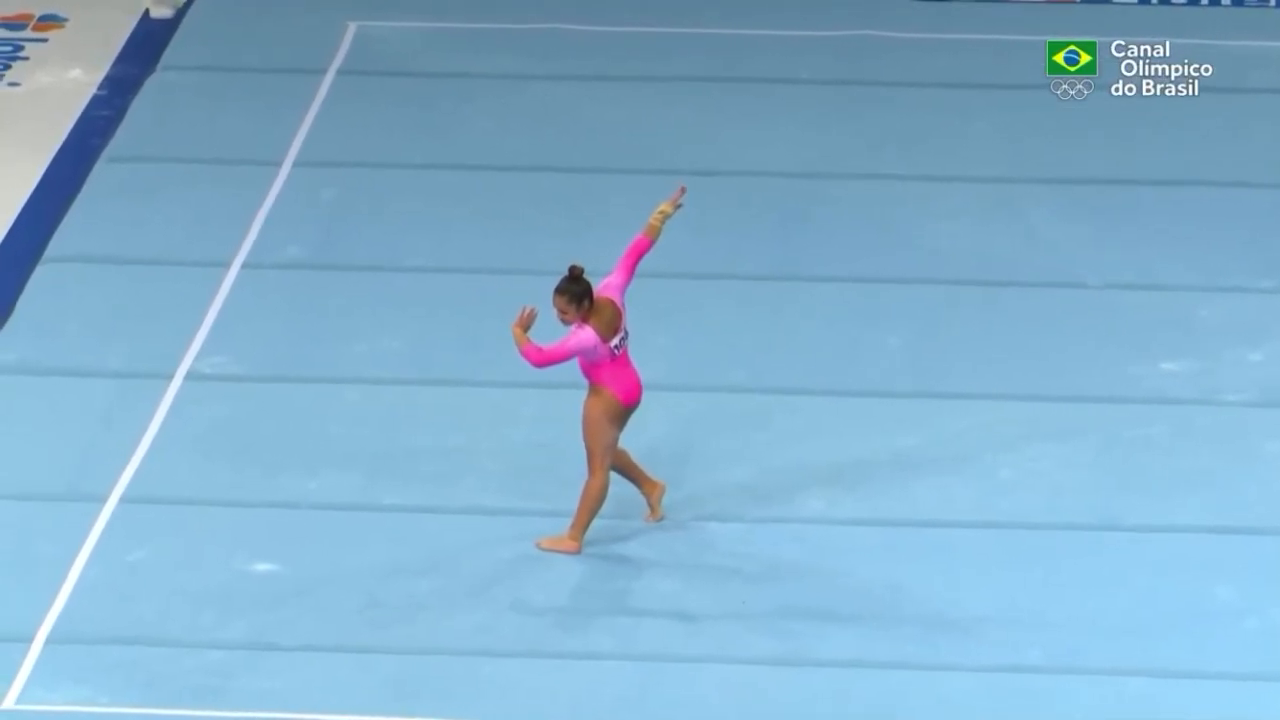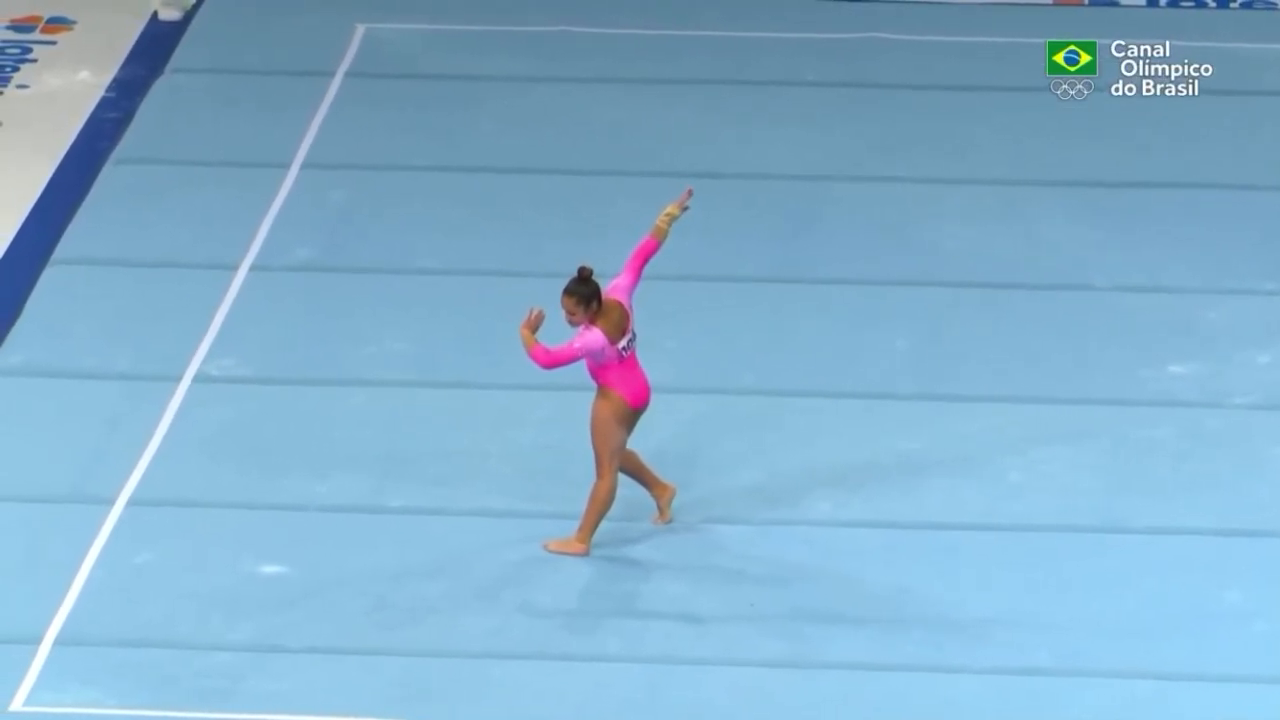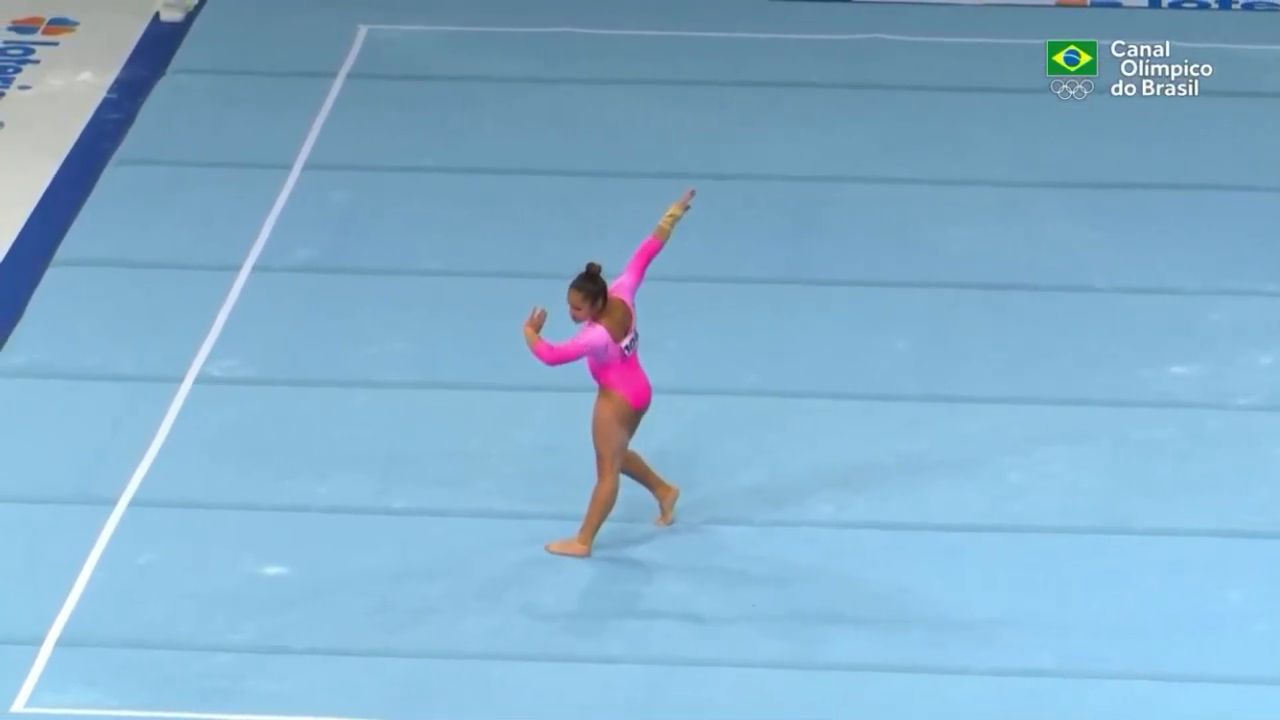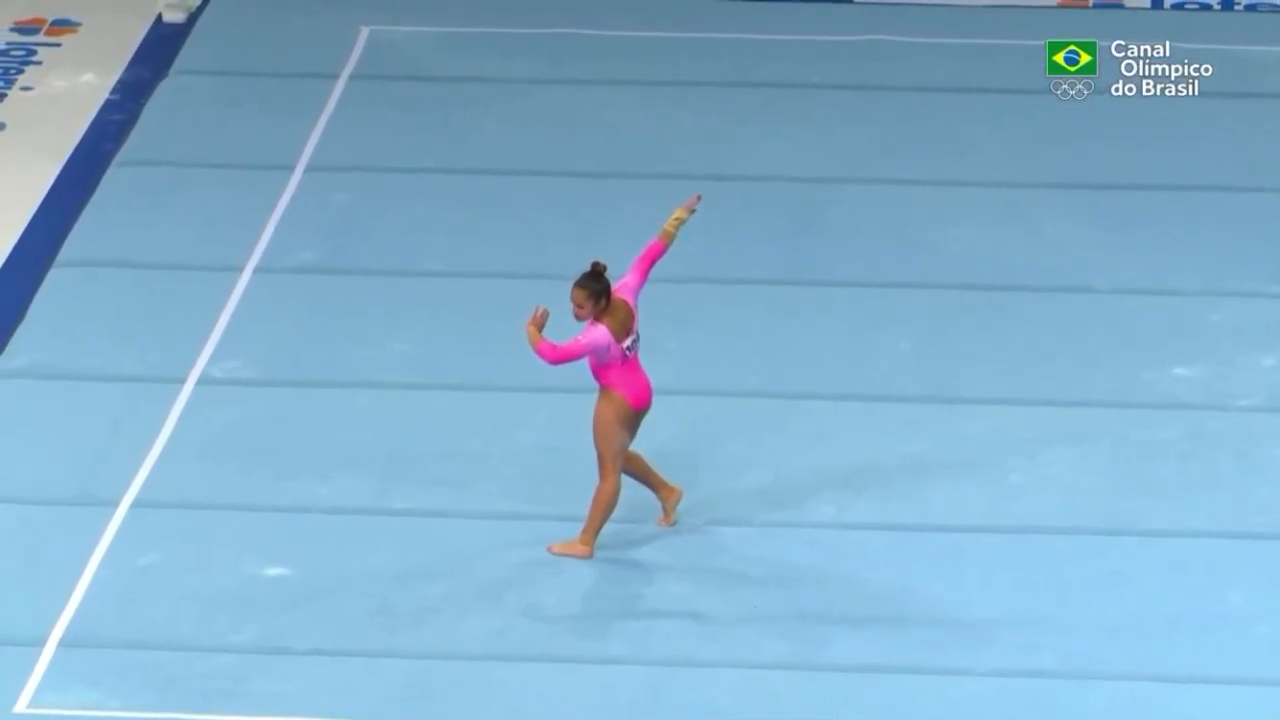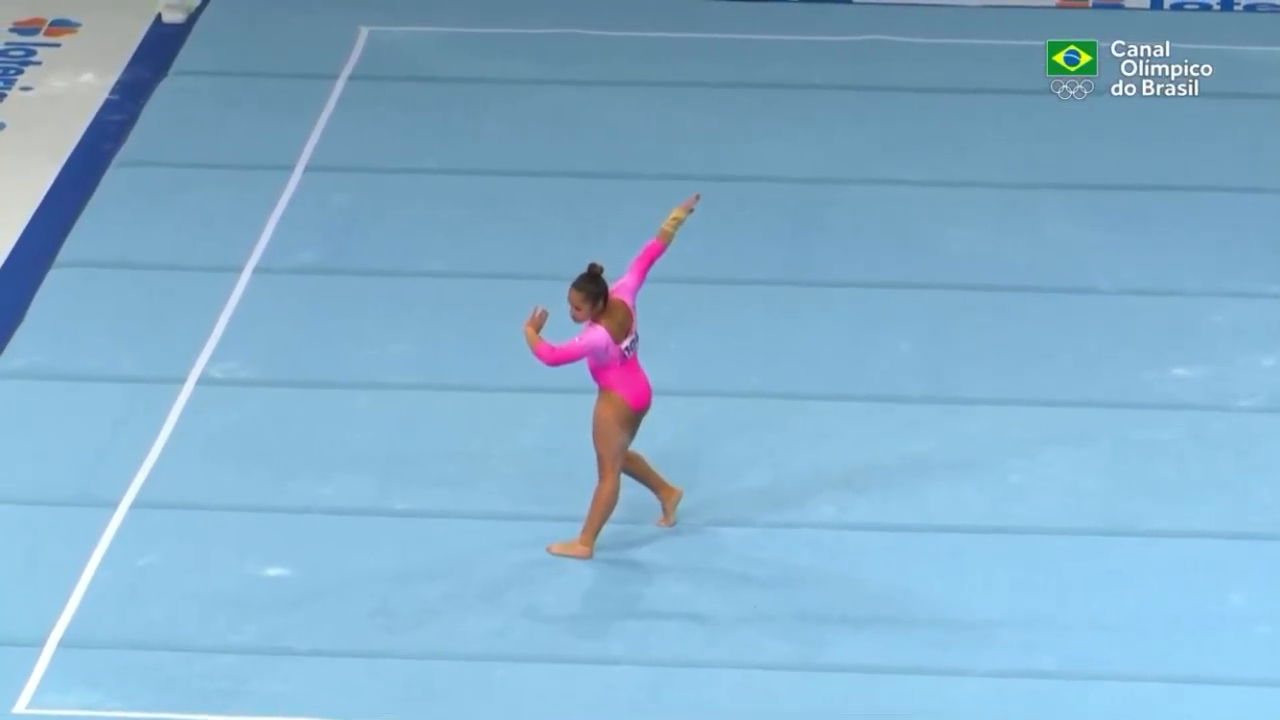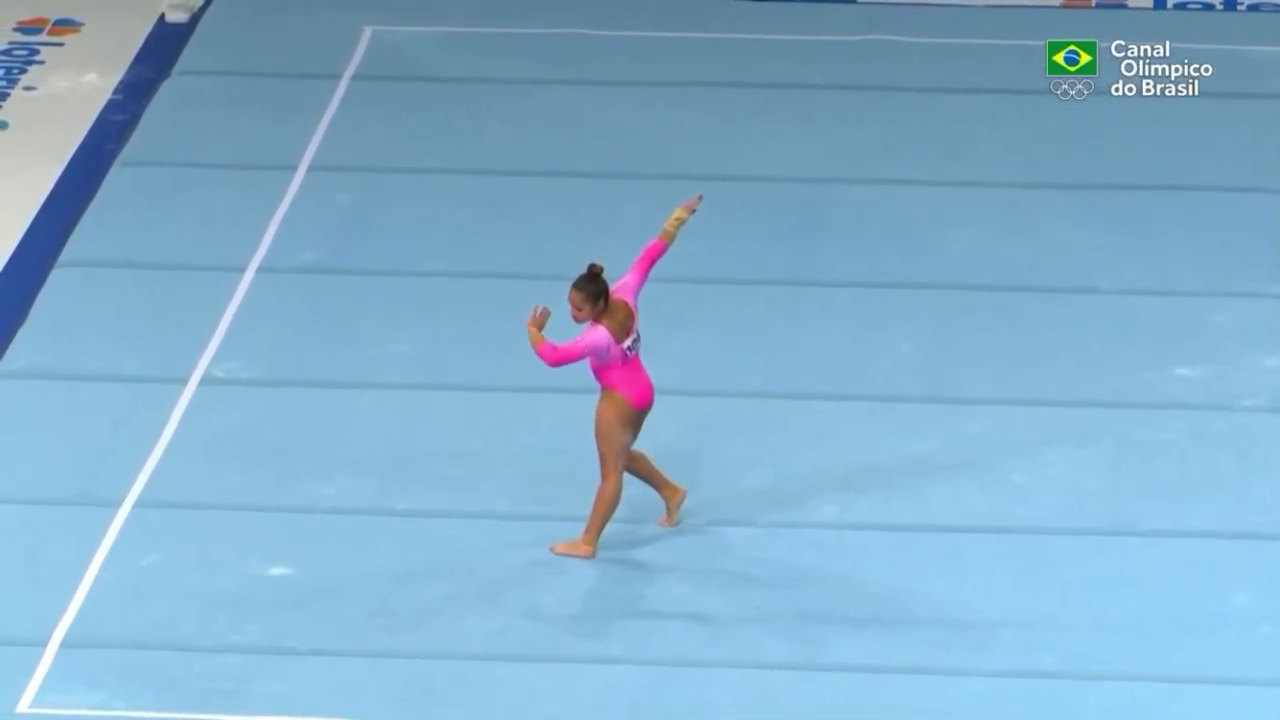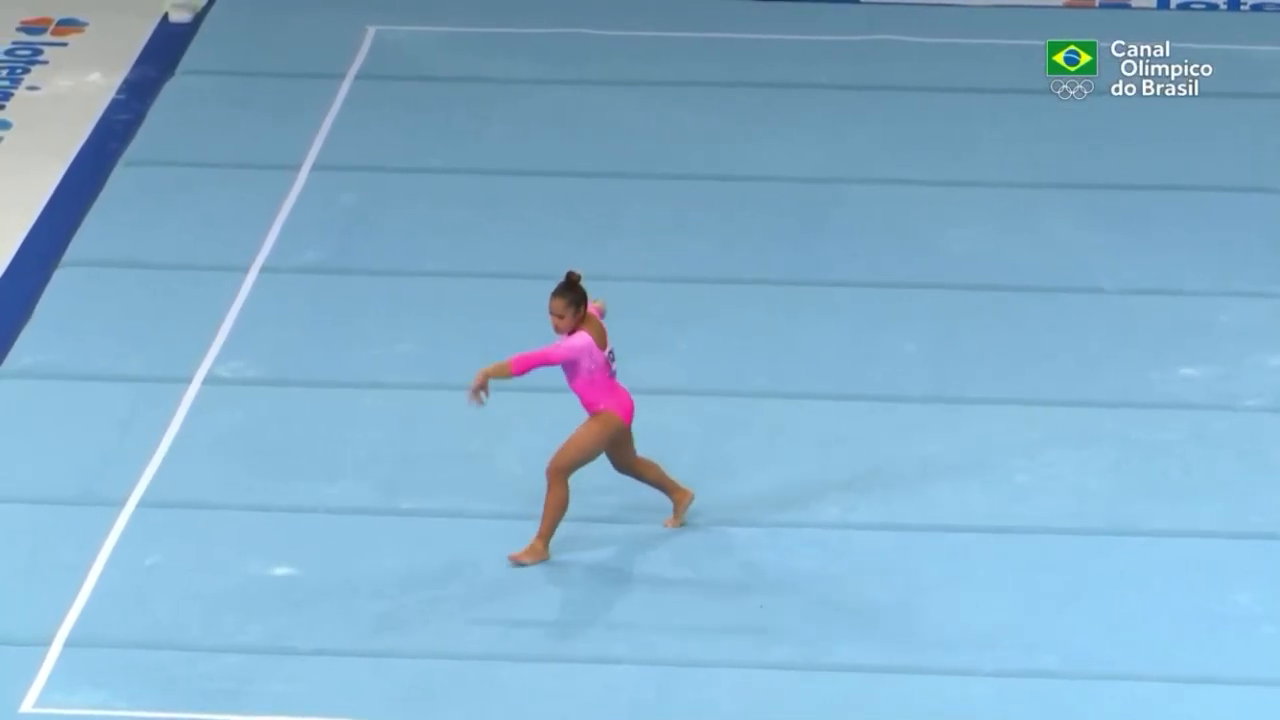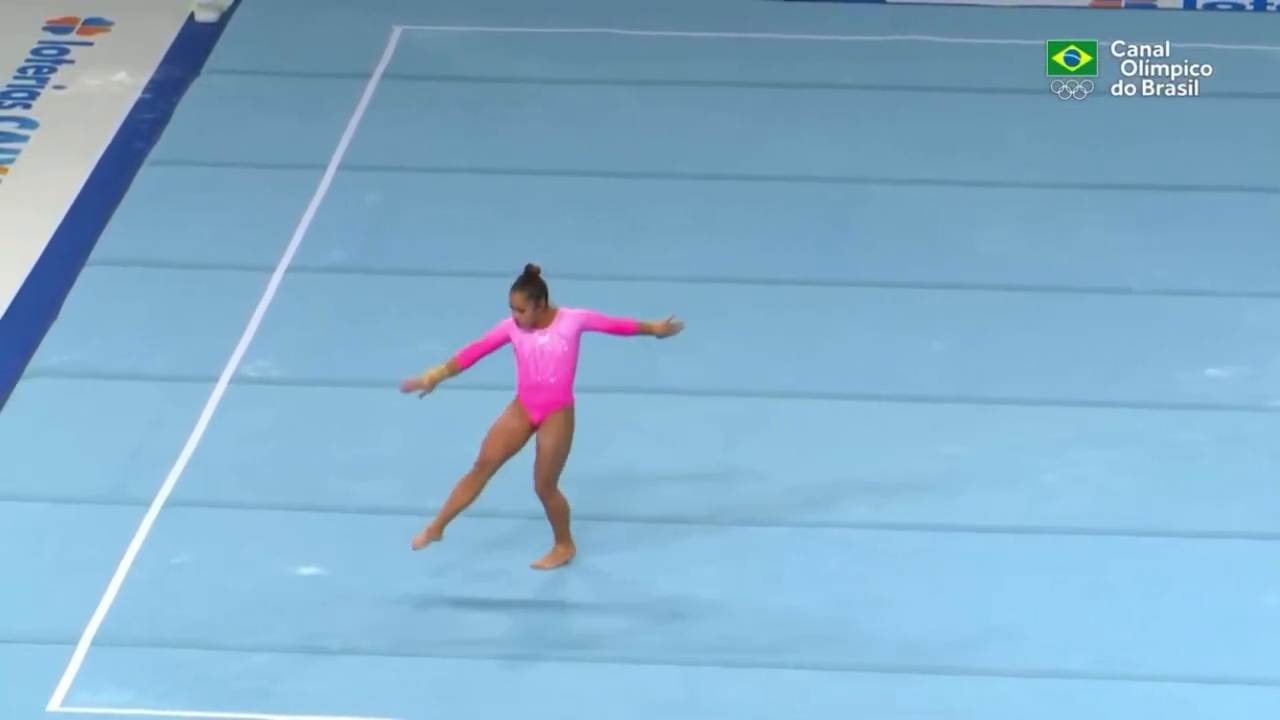
dt=0.4s
person 1, frame 1
left shoulder: (585, 337)
right shoulder: (611, 293)
left elbow: (538, 358)
right elbow: (633, 254)
left wrist: (518, 332)
right wrist: (659, 217)
left hip: (608, 397)
right hip: (629, 387)
left knee: (598, 468)
right knee: (606, 452)
left ankle: (573, 538)
right ankle: (650, 486)
person 1, frame 2
left shoulder: (593, 338)
right shoulder: (618, 295)
left elbow: (546, 360)
right elbow: (641, 256)
left wrist: (527, 334)
right wrist: (666, 219)
left hip: (616, 399)
right hip: (637, 389)
left knee: (606, 471)
right knee: (615, 454)
left ankle: (581, 540)
right ankle: (661, 489)
person 1, frame 3
left shoulder: (597, 335)
right shoulder: (622, 294)
left elbow: (551, 355)
right elbow: (644, 255)
left wrist: (530, 331)
right wrist: (670, 218)
left hip: (617, 399)
right hip: (638, 390)
left knee: (607, 472)
right knee: (617, 456)
left ankle: (583, 541)
right ankle: (663, 490)
person 1, frame 4
left shoulder: (598, 335)
right shoulder: (625, 295)
left elbow: (553, 355)
right elbow: (649, 256)
left wrist: (532, 331)
right wrist: (677, 219)
left hip: (618, 399)
right hip: (639, 391)
left knee: (609, 472)
right knee: (618, 456)
left ankle: (584, 542)
right ankle: (667, 491)
person 1, frame 5
left shoulder: (596, 337)
right shoulder: (623, 296)
left elbow: (551, 356)
right elbow: (649, 255)
left wrist: (530, 332)
right wrist: (676, 218)
left hip: (617, 400)
right hip: (638, 391)
left knee: (608, 472)
right knee: (618, 456)
left ankle: (584, 543)
right ankle: (667, 492)
person 1, frame 6
left shoulder: (597, 337)
right shoulder: (624, 295)
left elbow: (553, 357)
right elbow: (649, 256)
left wrist: (533, 330)
right wrist: (678, 219)
left hip: (620, 400)
right hip: (642, 391)
left knee: (611, 471)
right knee: (622, 456)
left ankle: (587, 543)
right ankle: (671, 491)
person 1, frame 7
left shoulder: (577, 344)
right shoulder: (589, 316)
left elbow: (534, 359)
left wrist: (487, 374)
right wrist: (596, 308)
left hip: (609, 416)
right hip: (616, 409)
left knee: (556, 472)
right knee: (626, 462)
left ankle: (540, 546)
right ankle: (679, 494)
person 1, frame 8
left shoulder: (573, 319)
right shoulder: (512, 327)
left elbow: (615, 325)
right elbow: (473, 351)
left wrist: (652, 328)
right wrist: (435, 376)
left hip: (557, 414)
right hip: (522, 409)
left knee: (545, 486)
right knee: (481, 469)
left ankle: (564, 545)
right ankle: (436, 527)
